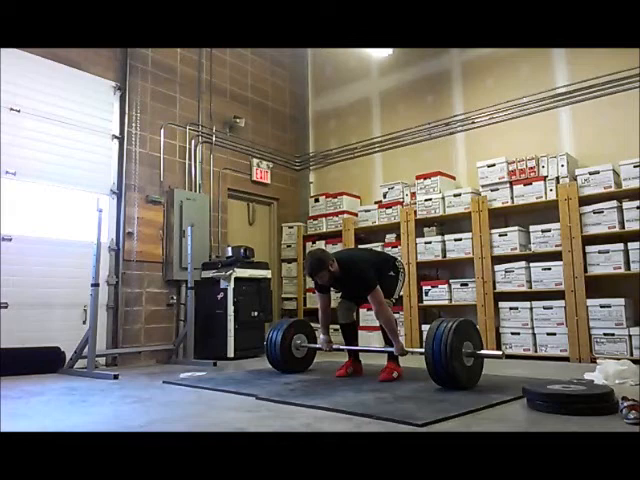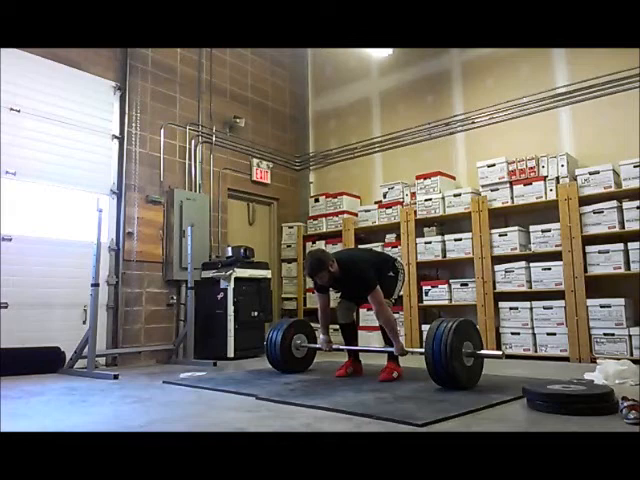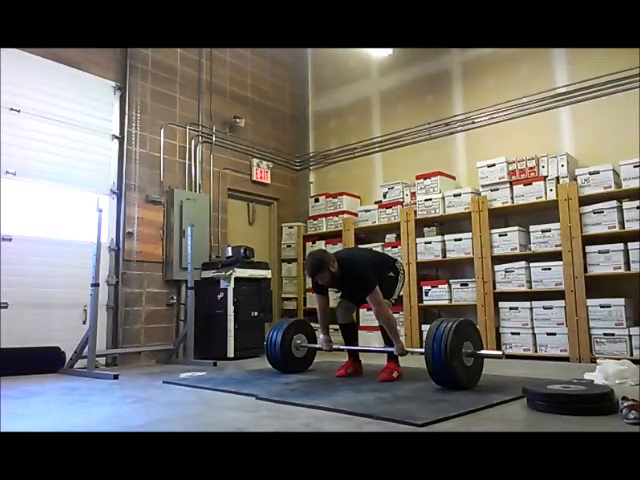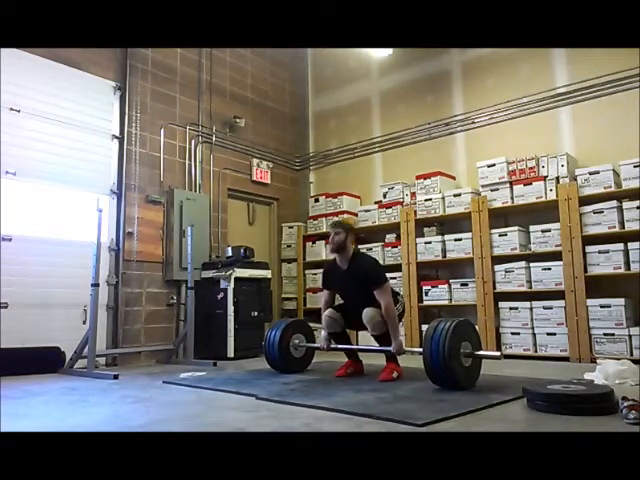
dt=0.7s
person 1, frame 1
left shoulder: (358, 270)
right shoulder: (322, 274)
left elbow: (379, 307)
right elbow: (324, 307)
left wrist: (397, 342)
right wrist: (324, 335)
left hip: (390, 270)
left knee: (384, 306)
right knee: (343, 309)
left ankle: (393, 363)
right ankle: (354, 361)
person 1, frame 2
left shoulder: (358, 270)
right shoulder: (321, 274)
left elbow: (380, 308)
right elbow: (323, 307)
left wrist: (397, 342)
right wrist: (324, 335)
left hip: (390, 270)
left knee: (382, 306)
right knee: (343, 309)
left ankle: (393, 364)
right ankle: (354, 361)
person 1, frame 3
left shoulder: (357, 270)
right shoulder: (319, 276)
left elbow: (379, 308)
right elbow: (322, 307)
left wrist: (397, 342)
right wrist: (324, 335)
left hip: (390, 271)
left knee: (382, 306)
right knee: (342, 309)
left ankle: (393, 363)
right ankle: (354, 361)
person 1, frame 4
left shoulder: (367, 265)
right shoulder: (330, 269)
left elbow: (386, 303)
right elbow: (326, 302)
left wrist: (396, 340)
right wrist: (325, 333)
left hip: (390, 306)
left knee: (370, 316)
right knee: (328, 316)
left ankle: (392, 363)
right ankle: (354, 362)
